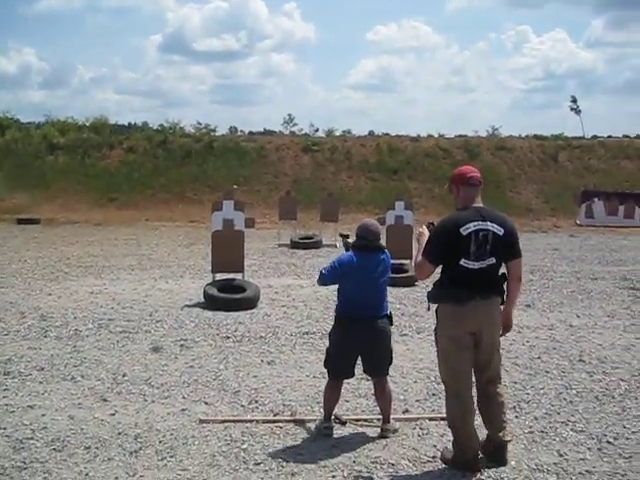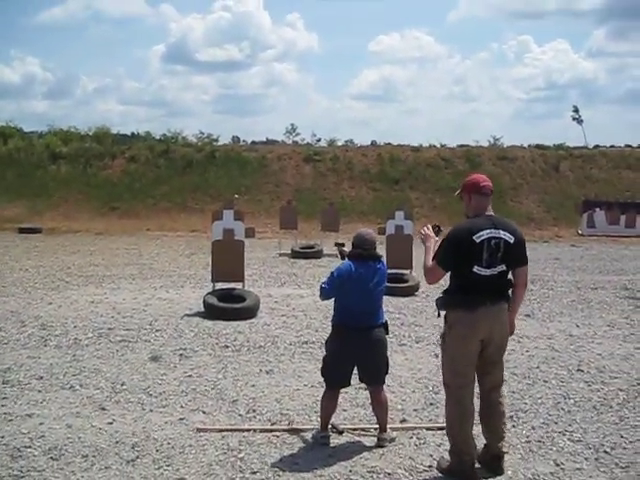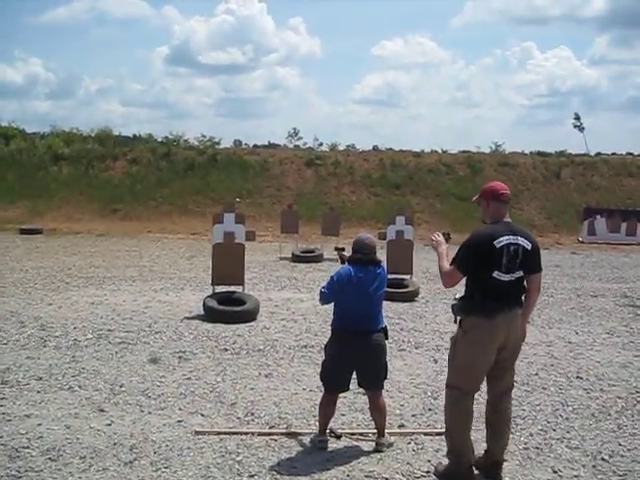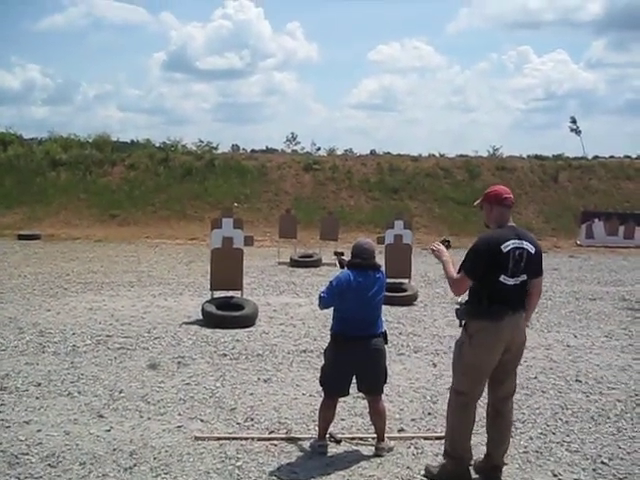
dt=0.5s
person 1, frame 1
left shoulder: (449, 225)
right shoulder: (504, 224)
left elbow: (422, 272)
right elbow: (515, 276)
left wrist: (423, 241)
right wrist: (508, 311)
left hip: (455, 311)
right hip: (489, 309)
left knee: (457, 384)
right knee: (490, 380)
left ankle: (466, 453)
right ankle: (497, 444)
person 1, frame 2
left shoulder: (461, 232)
right shoulder: (513, 232)
left elbow: (431, 276)
right elbow: (521, 282)
left wrist: (429, 243)
right wrist: (511, 315)
left hip: (464, 317)
right hip: (497, 316)
left knee: (459, 391)
right knee: (493, 388)
right ankle: (494, 454)
person 1, frame 3
left shoulder: (481, 238)
right shoulder: (528, 240)
left elbow: (448, 280)
right elbow: (534, 288)
left wrist: (441, 249)
right wrist: (522, 321)
left hip: (480, 323)
right hip: (512, 323)
left knee: (459, 392)
right knee: (501, 394)
person 1, frame 4
left shoulder: (487, 242)
right shoulder: (531, 243)
left elbow: (458, 287)
right elbow: (535, 292)
left wrist: (445, 258)
left hip: (484, 327)
right hip: (514, 328)
left knee: (463, 397)
right knee: (503, 398)
person 2, frame 1
left shoulder: (346, 260)
right shoulder: (385, 259)
left elbow: (322, 280)
right wrist: (351, 250)
left hip: (347, 326)
right hip: (377, 326)
left knee: (336, 378)
right knee: (380, 379)
left ankle: (326, 422)
right ankle: (386, 424)
person 2, frame 2
left shoulder: (344, 269)
right shoulder: (381, 268)
left elbow: (324, 294)
right wrist: (348, 258)
left hip: (344, 336)
right hip: (374, 335)
left knee: (332, 387)
right knee: (377, 388)
left ankle: (323, 432)
right ankle: (383, 433)
person 2, frame 3
left shoulder: (345, 274)
right shoulder: (381, 272)
left elbow: (324, 298)
right wrist: (348, 262)
left hip: (343, 340)
right hip: (373, 340)
left knee: (331, 391)
right knee: (375, 392)
left ankle: (321, 436)
right ankle: (381, 438)
person 2, frame 4
left shoulder: (343, 278)
right shoulder: (380, 277)
left elbow: (323, 303)
right wrist: (347, 266)
left hip: (342, 344)
right hip: (372, 344)
left knee: (330, 396)
right knee: (375, 397)
left ankle: (321, 441)
right ankle: (381, 442)
